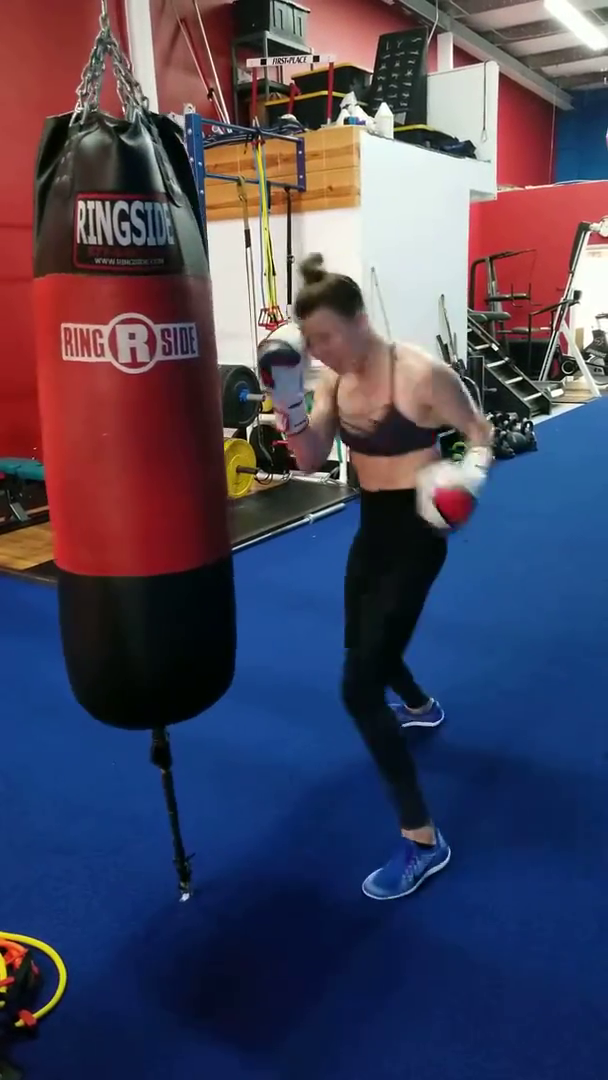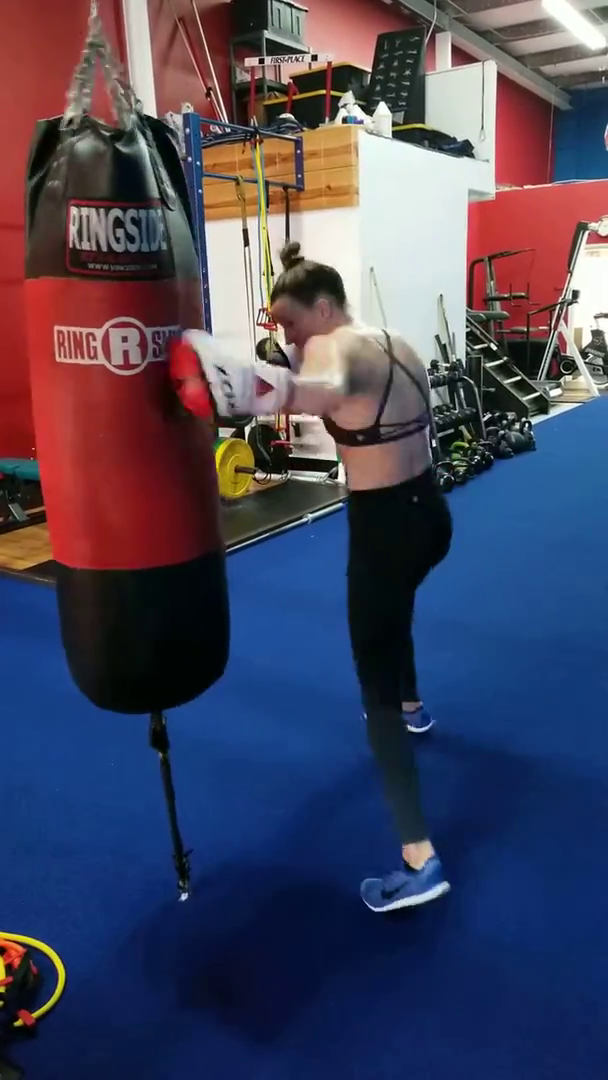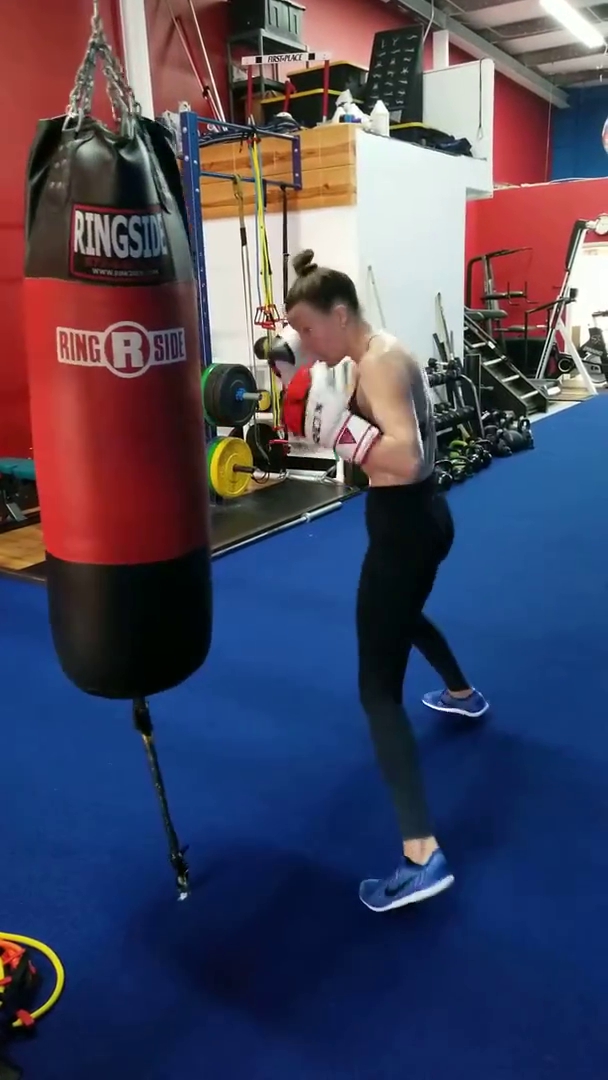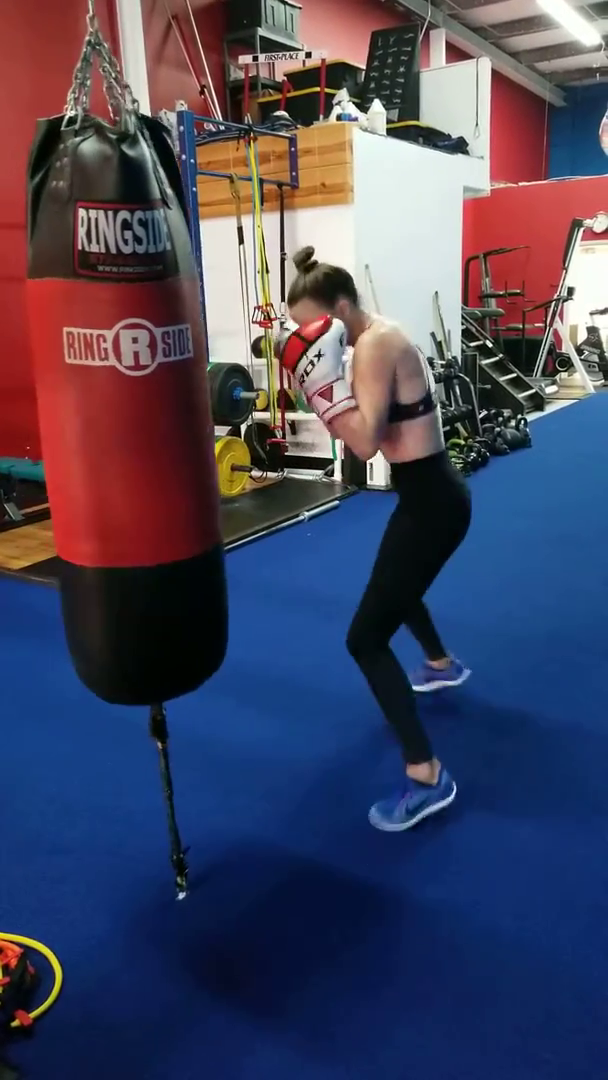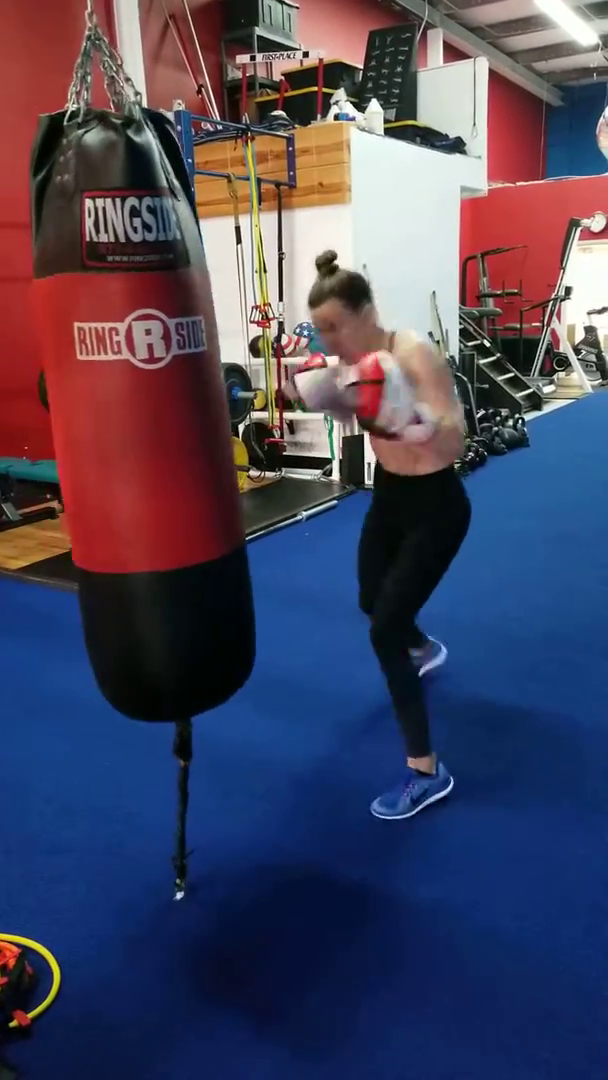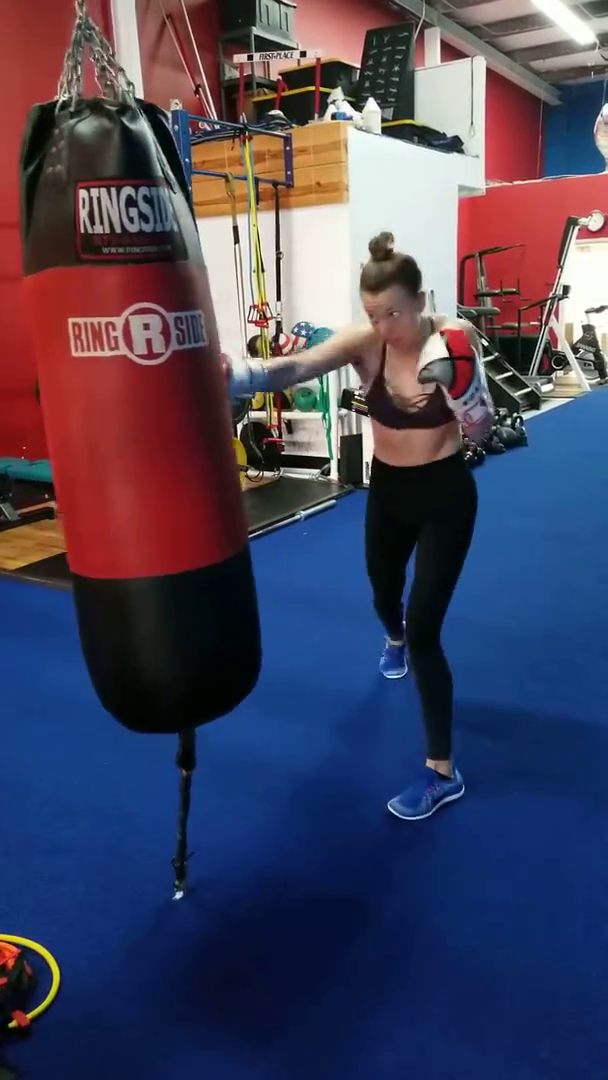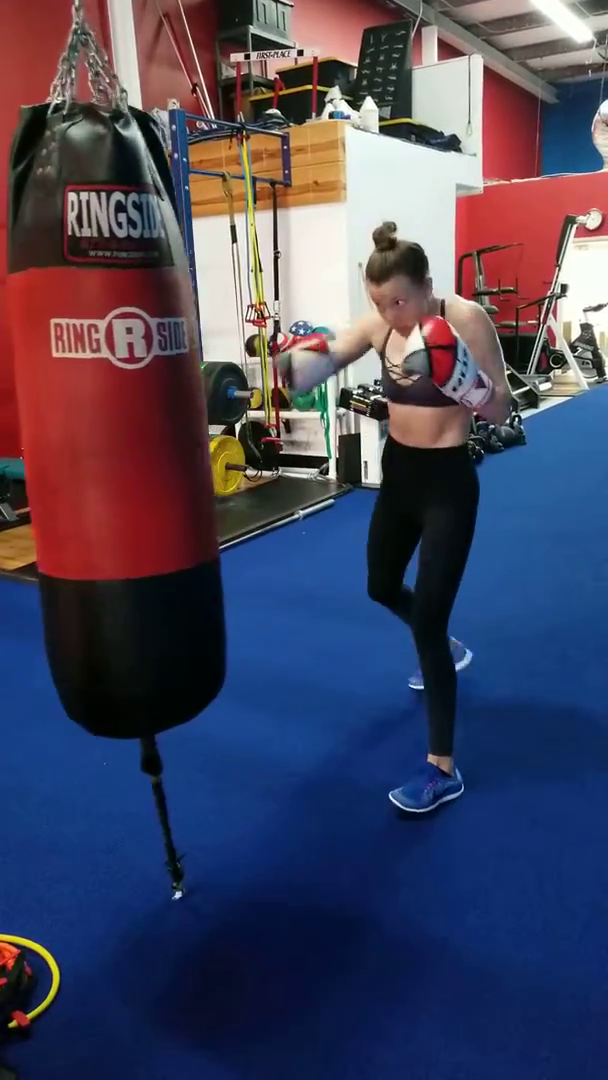
dt=0.2s
person 1, frame 1
left shoulder: (417, 368)
right shoulder: (336, 379)
left elbow: (479, 435)
right elbow: (309, 460)
left wrist: (467, 476)
right wrist: (287, 390)
left hip: (410, 536)
right hip: (378, 527)
left knee: (358, 690)
right knee: (367, 636)
left ankle: (424, 838)
right ankle: (418, 705)
person 1, frame 2
left shoulder: (341, 344)
right shoulder: (393, 345)
left elbow: (327, 386)
left wrist: (232, 377)
right wrist: (290, 379)
left hip: (385, 527)
right hip: (429, 513)
left knee: (374, 698)
right knee: (389, 611)
left ankle: (418, 861)
right ankle: (410, 705)
person 1, frame 3
left shoulder: (381, 362)
right shoulder: (371, 354)
left elbow: (405, 459)
right elbow: (360, 433)
left wrist: (336, 421)
right wrist: (312, 399)
left hip: (403, 526)
right hip: (422, 517)
left knee: (378, 686)
right knee: (400, 613)
left ankle: (422, 856)
right ankle: (462, 693)
person 1, frame 4
left shoulder: (374, 346)
right shoulder: (377, 341)
left elbow: (363, 438)
right elbow: (374, 428)
left wrist: (323, 377)
right wrist: (318, 374)
left hip: (433, 505)
right hip: (431, 492)
left knee: (365, 640)
right knee: (391, 588)
left ankle: (426, 777)
right ankle: (443, 665)
person 1, frame 5
left shoulder: (413, 352)
right shoulder: (354, 352)
left elbow: (452, 441)
left hip: (436, 504)
right hip: (389, 495)
left knee: (385, 632)
right knee: (375, 603)
left ankle: (426, 770)
right ankle: (421, 647)
person 1, frame 6
left shoulder: (456, 338)
right shoulder: (359, 343)
left elbow: (482, 431)
right elbow: (292, 368)
right wrist: (242, 374)
left hip: (444, 494)
right hip: (387, 489)
left knee: (423, 632)
right knee: (383, 600)
left ankle: (441, 771)
right ankle: (396, 640)
person 1, frame 7
left shoulder: (467, 318)
right shoulder: (377, 325)
left elbow: (500, 409)
right elbow: (322, 363)
left wrist: (459, 374)
right wrist: (302, 365)
left hip: (446, 481)
right hip: (396, 471)
left knee: (428, 615)
right knee: (382, 589)
left ankle: (443, 768)
right ankle: (448, 655)
